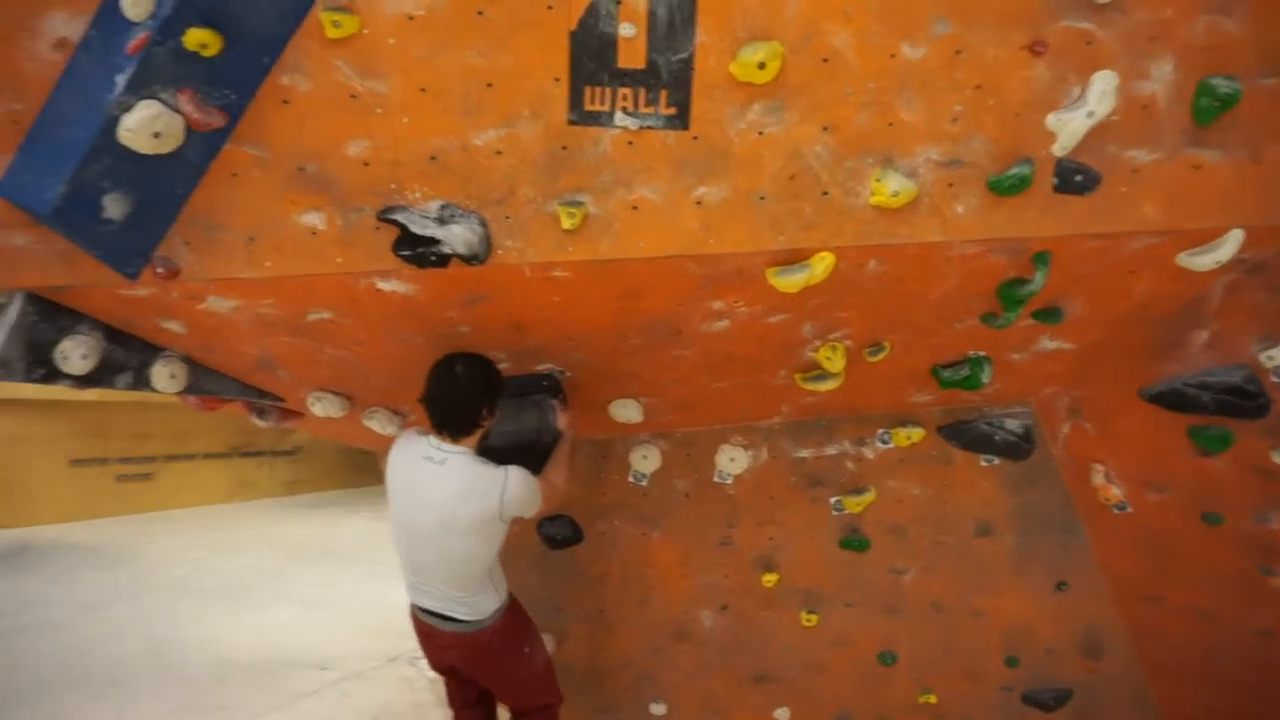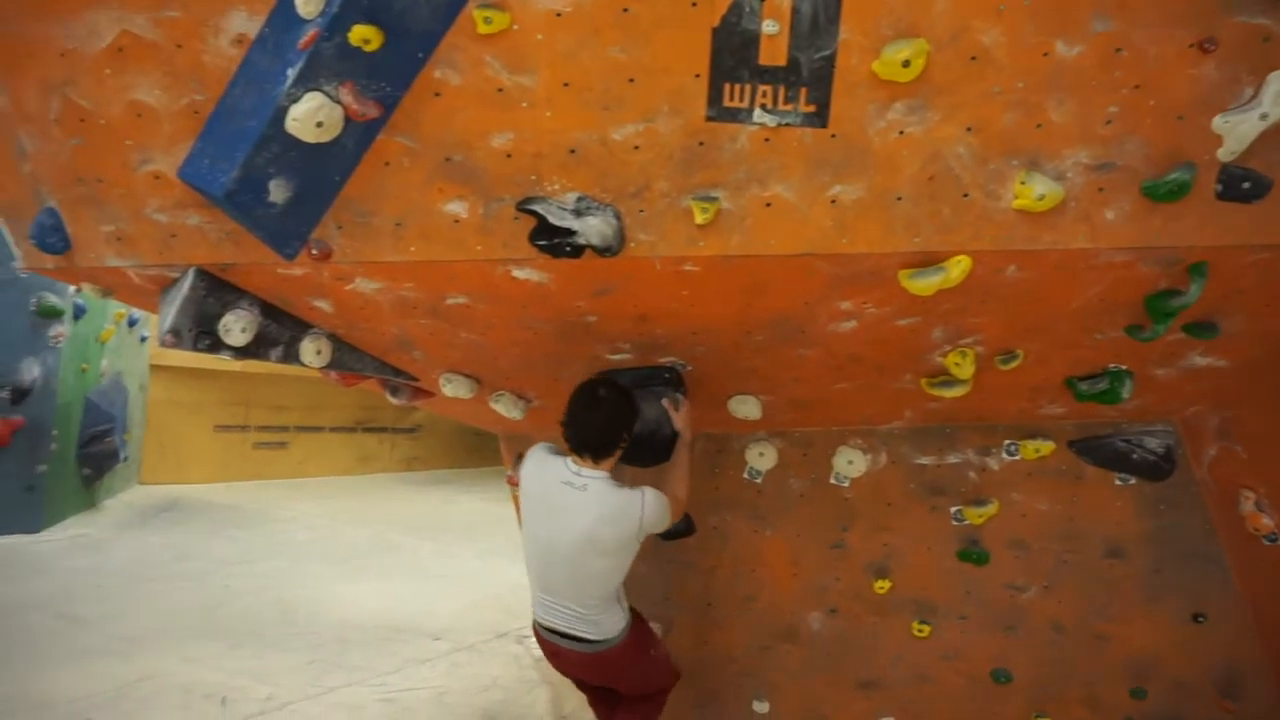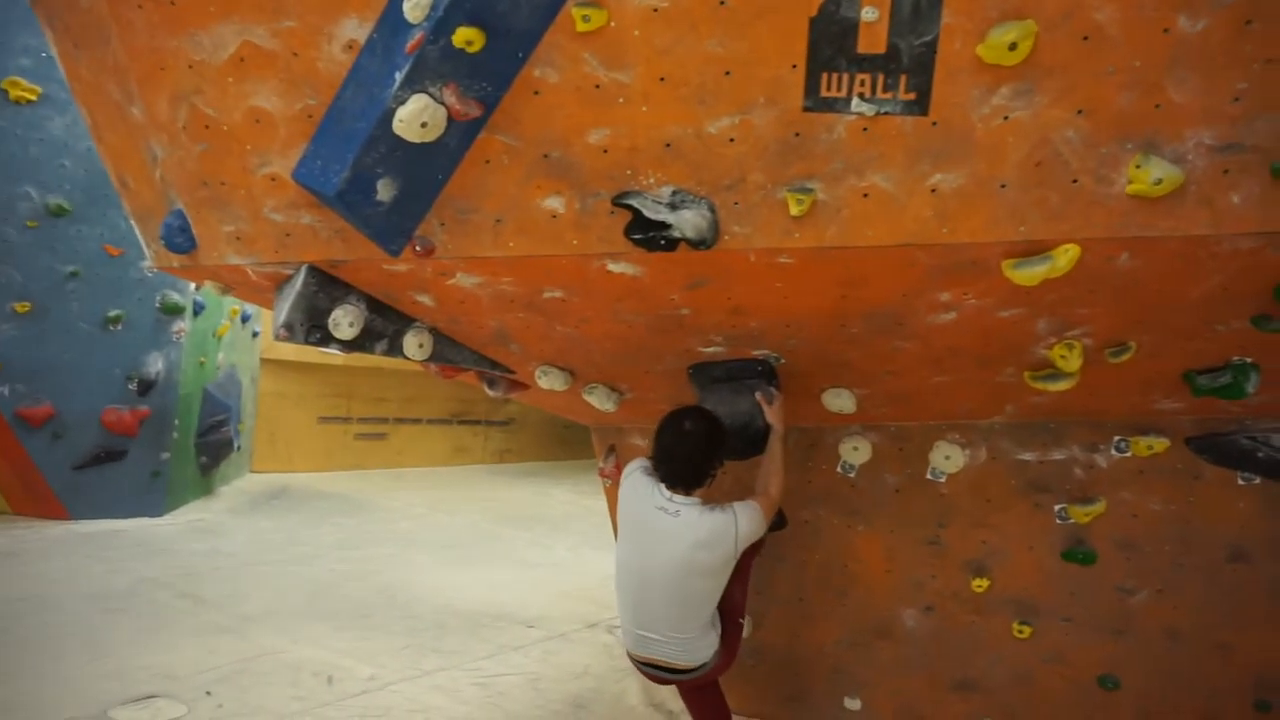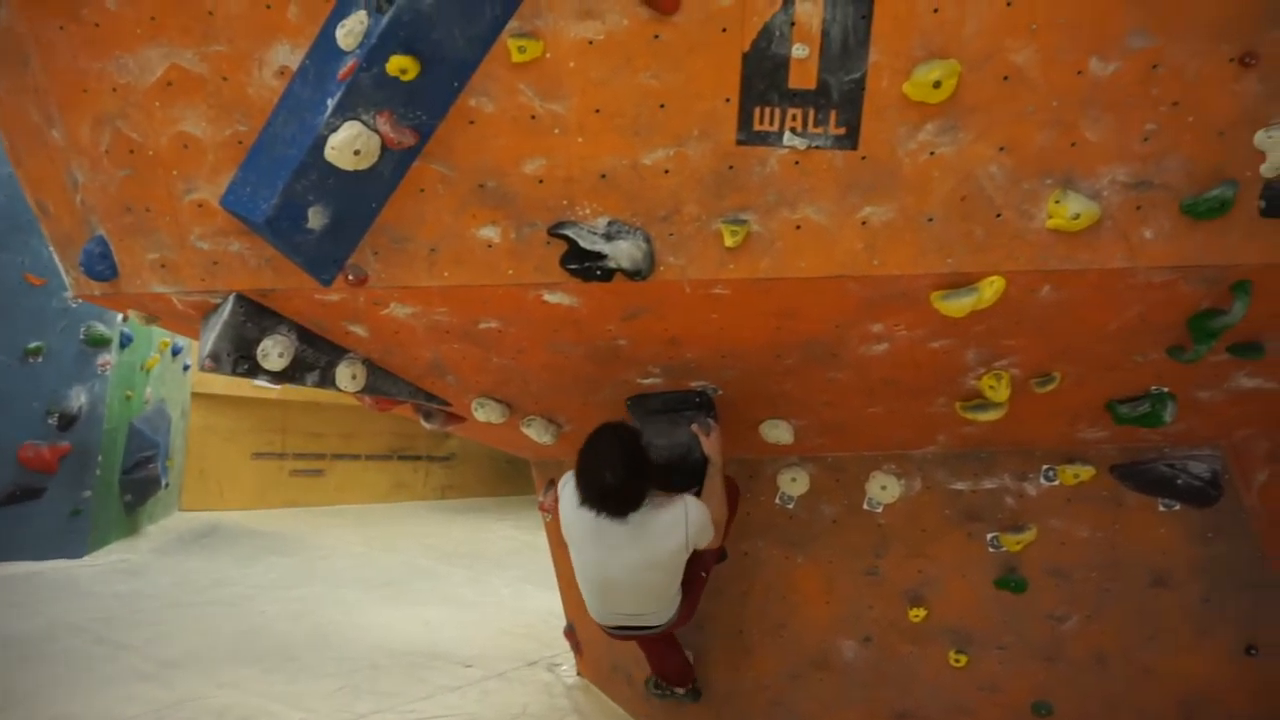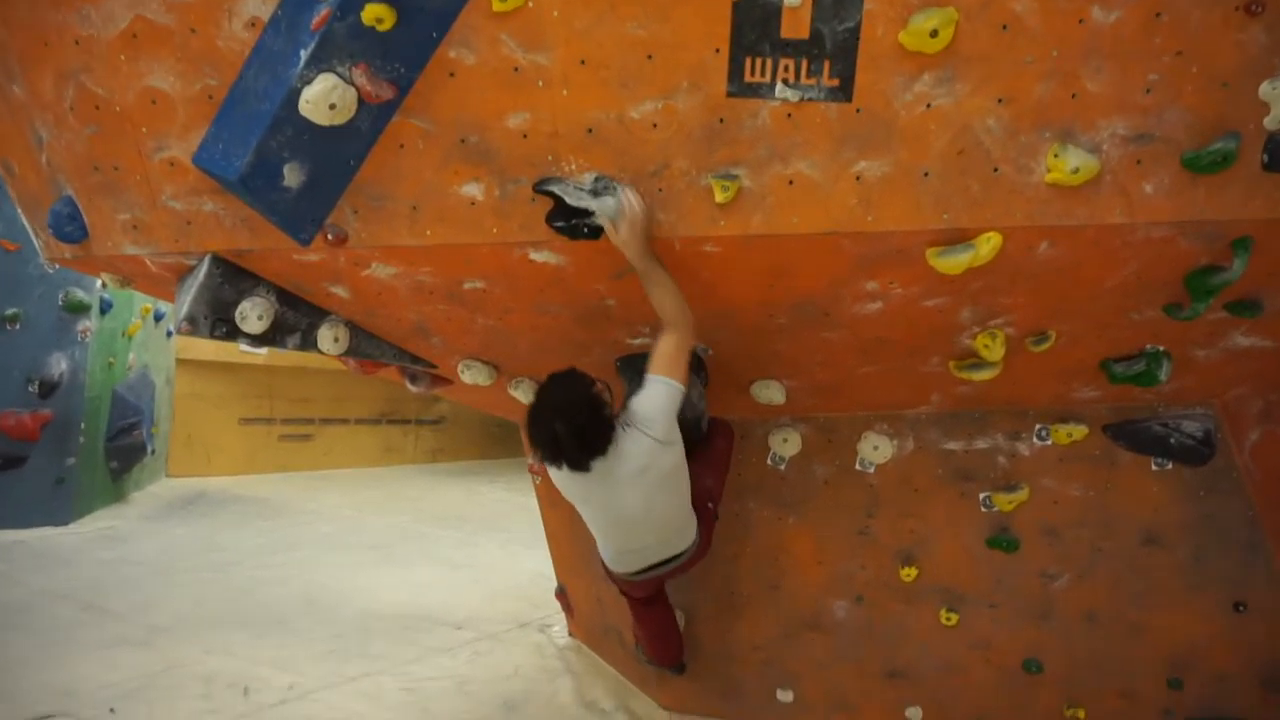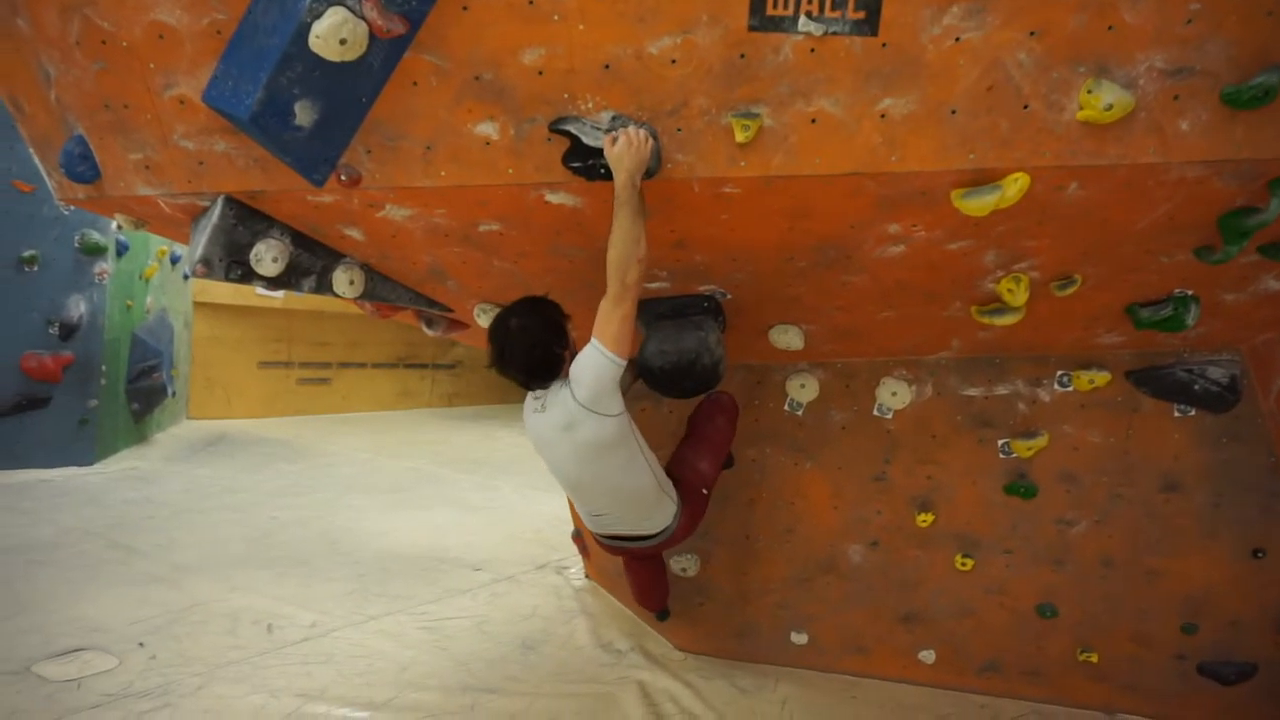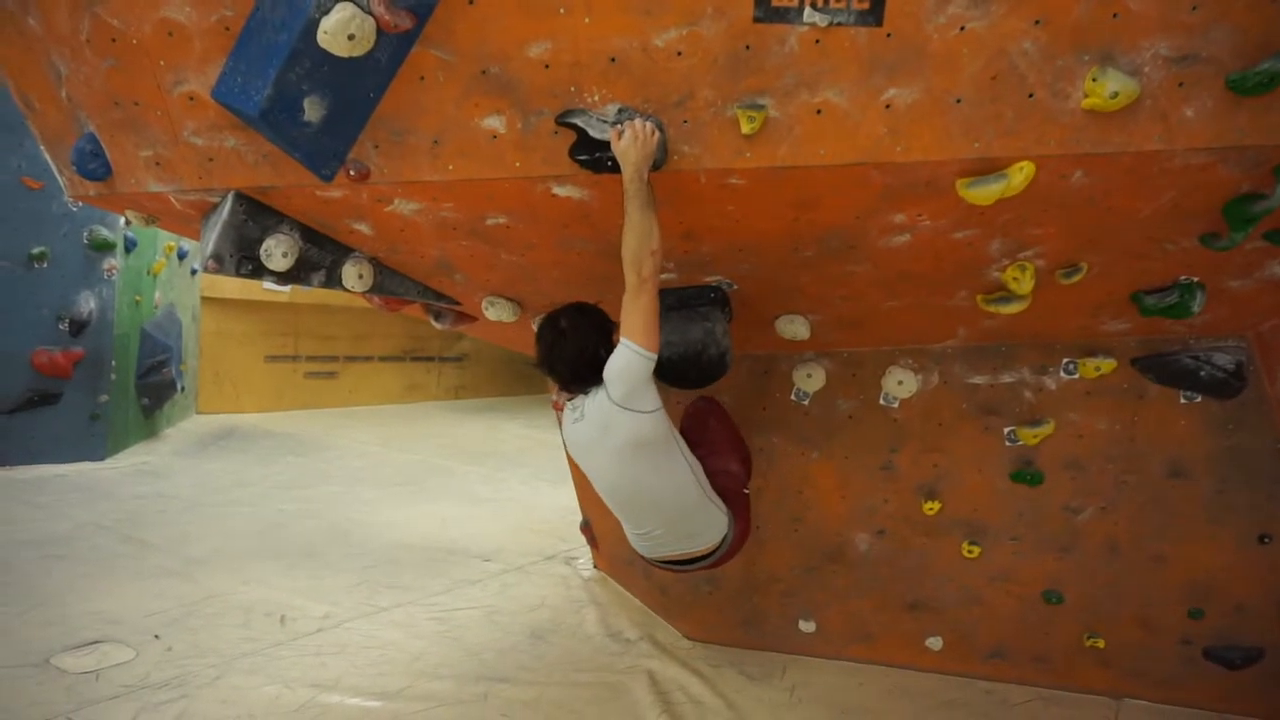
dt=0.7s
person 1, frame 1
left shoulder: (402, 448)
right shoulder: (503, 484)
right elbow: (550, 494)
right wrist: (566, 434)
left hip: (426, 621)
right hip: (485, 628)
person 1, frame 2
left shoulder: (535, 463)
right shoulder: (637, 506)
right elbow: (675, 504)
right wrist: (684, 436)
left hip: (547, 636)
right hip: (605, 644)
left knee: (599, 691)
right knee: (652, 687)
person 1, frame 3
left shoulder: (633, 482)
right shoulder: (728, 526)
left elbow: (661, 461)
right elbow: (768, 496)
right wrist: (776, 430)
left hip: (641, 659)
right hip: (700, 663)
person 1, frame 4
left shoulder: (567, 494)
right shoulder: (683, 515)
right elbow: (714, 535)
right wrist: (714, 459)
left hip: (607, 622)
right hip: (666, 618)
right knee: (727, 489)
left ankle: (677, 682)
person 1, frame 5
left shoulder: (559, 468)
right shoulder: (648, 427)
right elbow: (679, 324)
right wrist: (638, 250)
left hip: (628, 571)
right hip: (688, 547)
left knee: (644, 599)
left ankle: (664, 655)
person 1, frame 6
left shoulder: (534, 410)
right shoulder: (586, 389)
right elbow: (624, 284)
right wrist: (627, 177)
left hip: (610, 534)
right hip: (669, 522)
right knee: (720, 405)
left ankle: (654, 604)
right ankle: (709, 461)
person 1, frame 7
left shoulder: (571, 422)
right shoulder: (621, 387)
right elbow: (642, 274)
right wrist: (634, 171)
left hip: (658, 555)
right hip: (719, 539)
right knee: (703, 410)
right ankle: (736, 468)
